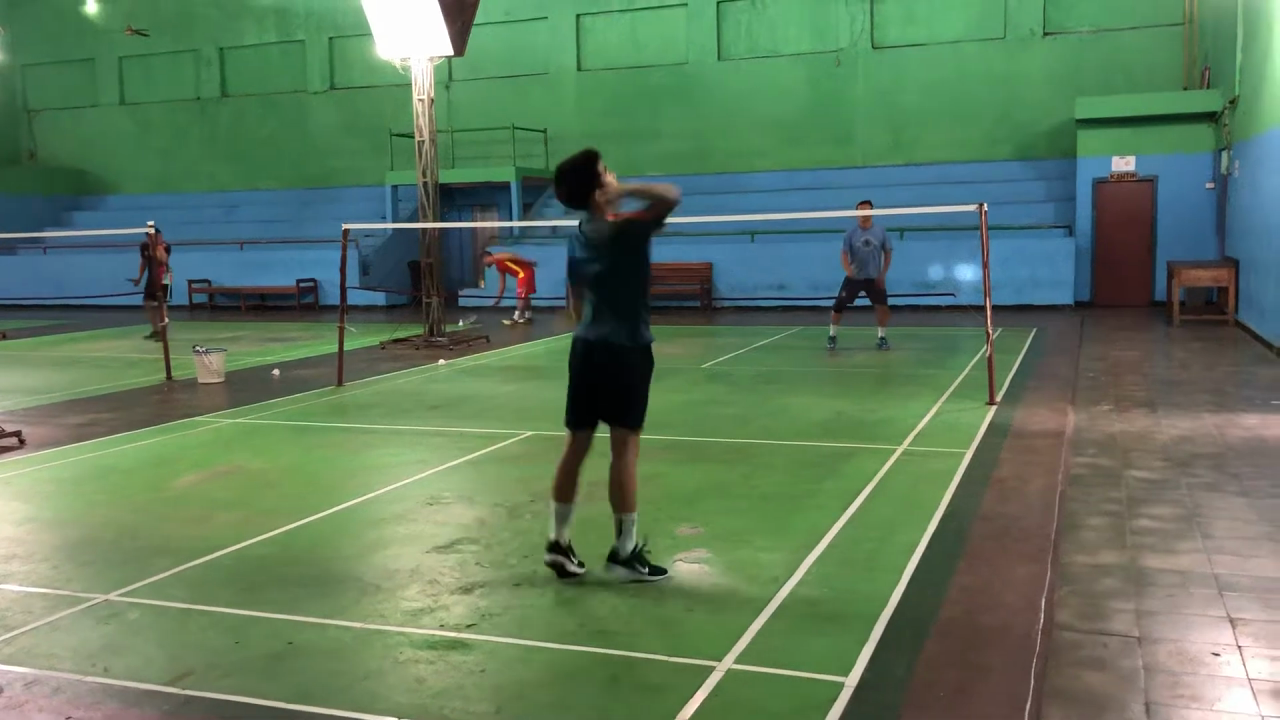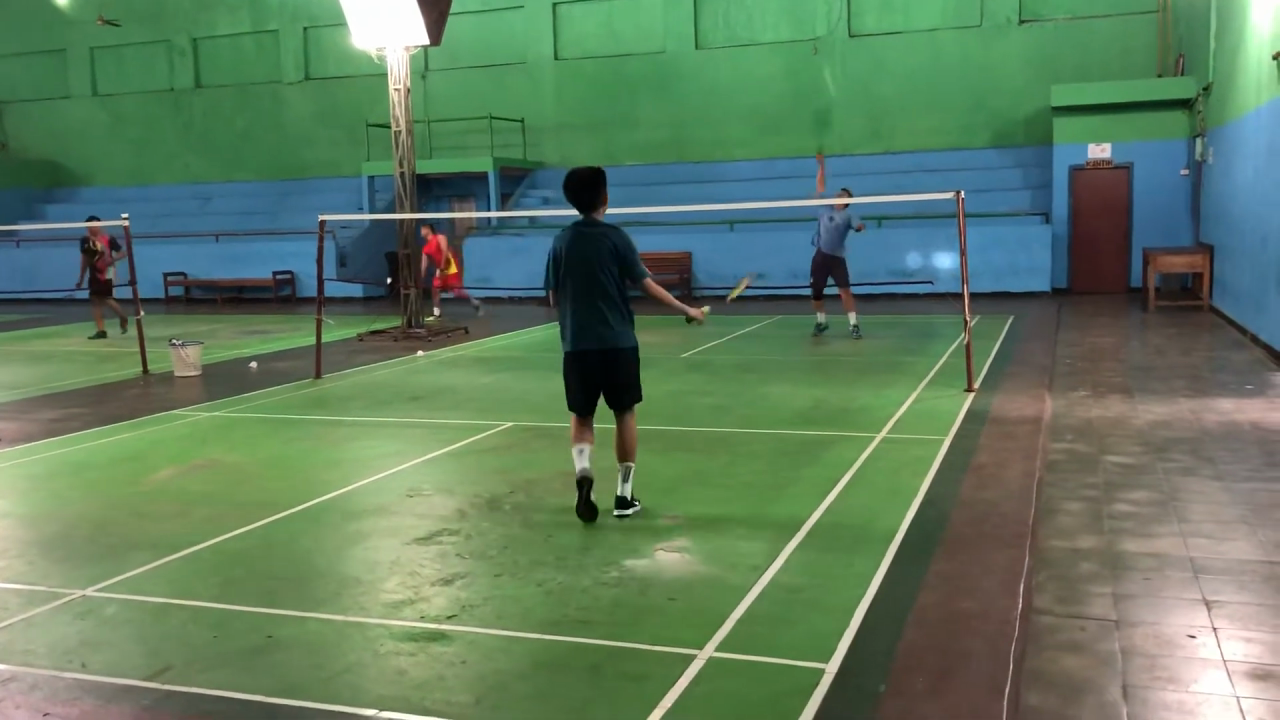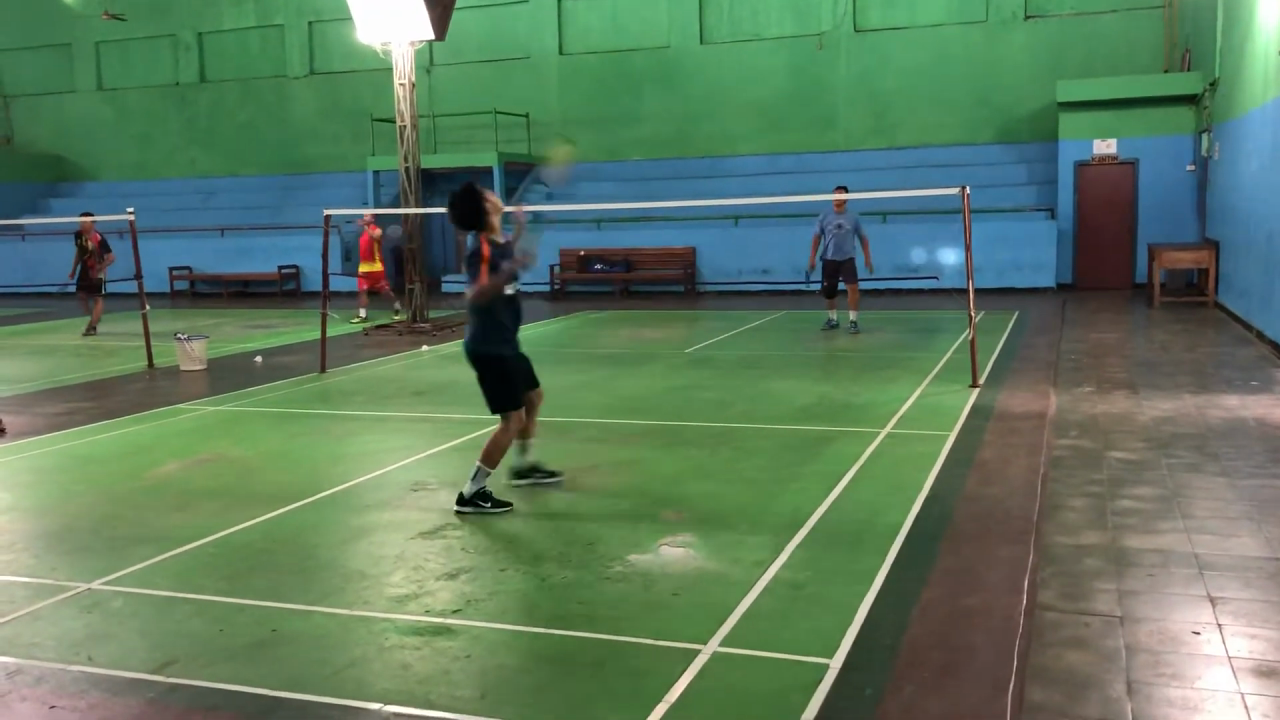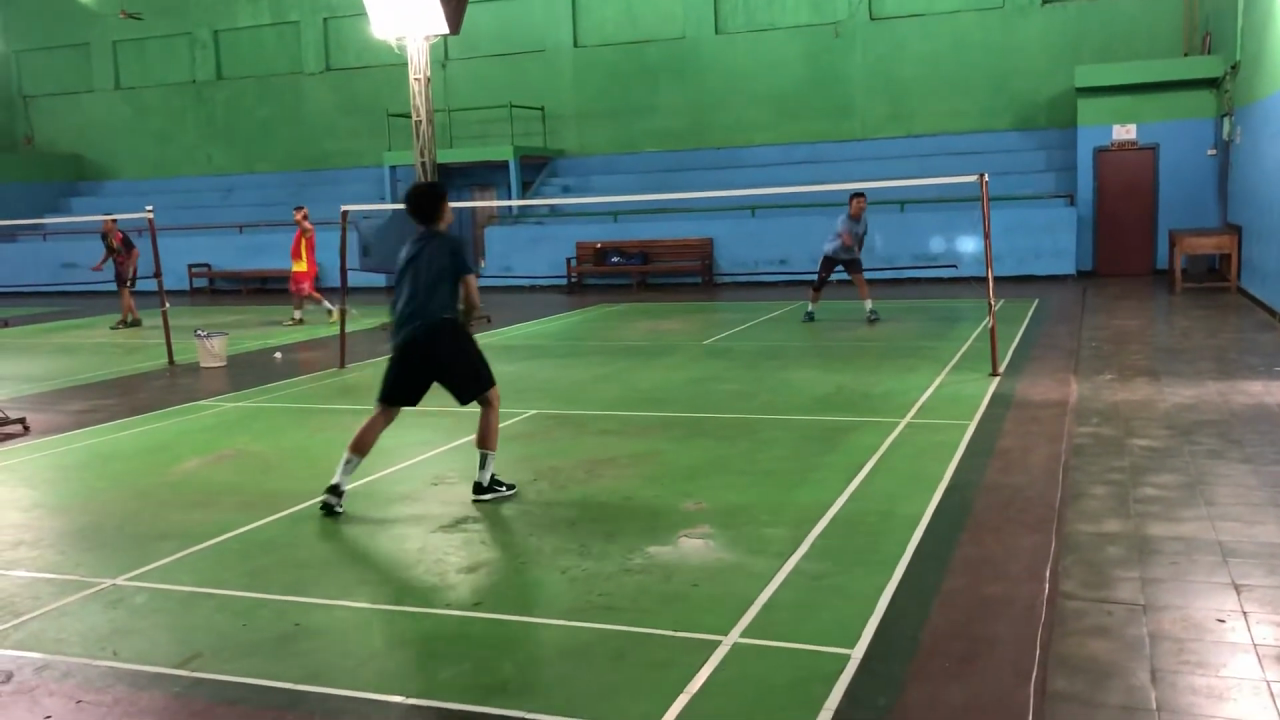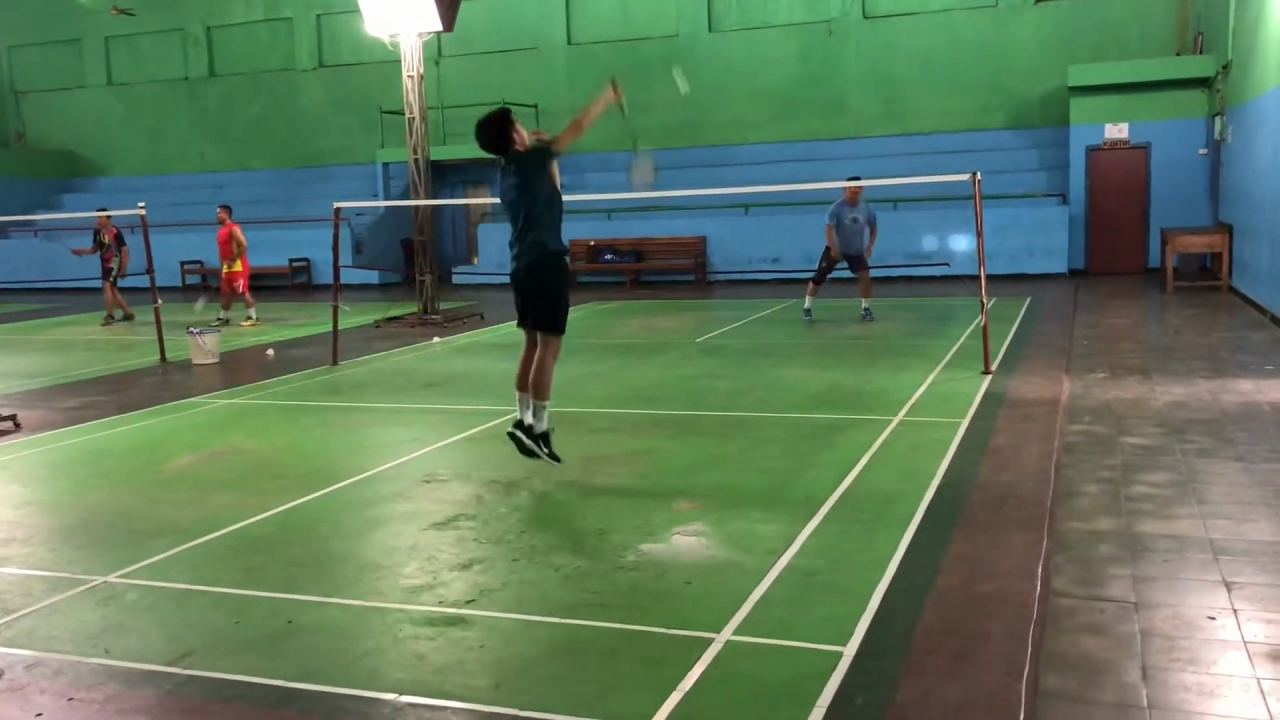
dt=1s
person 1, frame 1
left shoulder: (580, 242)
right shoulder: (616, 232)
right elbow: (669, 198)
right wrist: (628, 192)
left hip: (587, 346)
right hip: (623, 351)
left knee: (578, 443)
right knee: (625, 444)
left ankle: (559, 543)
right ankle: (626, 551)
person 1, frame 2
left shoulder: (562, 241)
right shoulder: (615, 238)
left elbow: (554, 298)
right elbow: (646, 286)
right wrist: (688, 311)
left hip: (577, 345)
right hip: (618, 342)
left knee: (581, 419)
right knee: (624, 416)
left ankle: (583, 472)
right ankle: (625, 494)
person 1, frame 3
left shoulder: (499, 245)
right shoulder: (483, 249)
right elbow: (476, 296)
left wrist: (518, 225)
right wrist: (510, 270)
left hip: (499, 344)
right hip: (491, 348)
left knee: (532, 396)
right knee: (513, 417)
left ankle: (525, 465)
right ankle: (471, 494)
person 1, frame 4
left shoulder: (409, 250)
right shoulder: (454, 244)
right elbow: (470, 298)
right wrist: (465, 325)
left hip: (406, 340)
right hip: (444, 333)
left knee: (384, 415)
right knee: (490, 399)
left ankle: (336, 487)
right ankle: (486, 482)
person 1, frame 5
left shoulder: (513, 167)
right shoulder: (531, 157)
right elbow: (575, 129)
right wrist: (607, 97)
left hip: (522, 265)
right hip: (546, 260)
left knee: (533, 343)
right knee: (548, 347)
left ankle: (526, 422)
right ankle: (536, 429)
